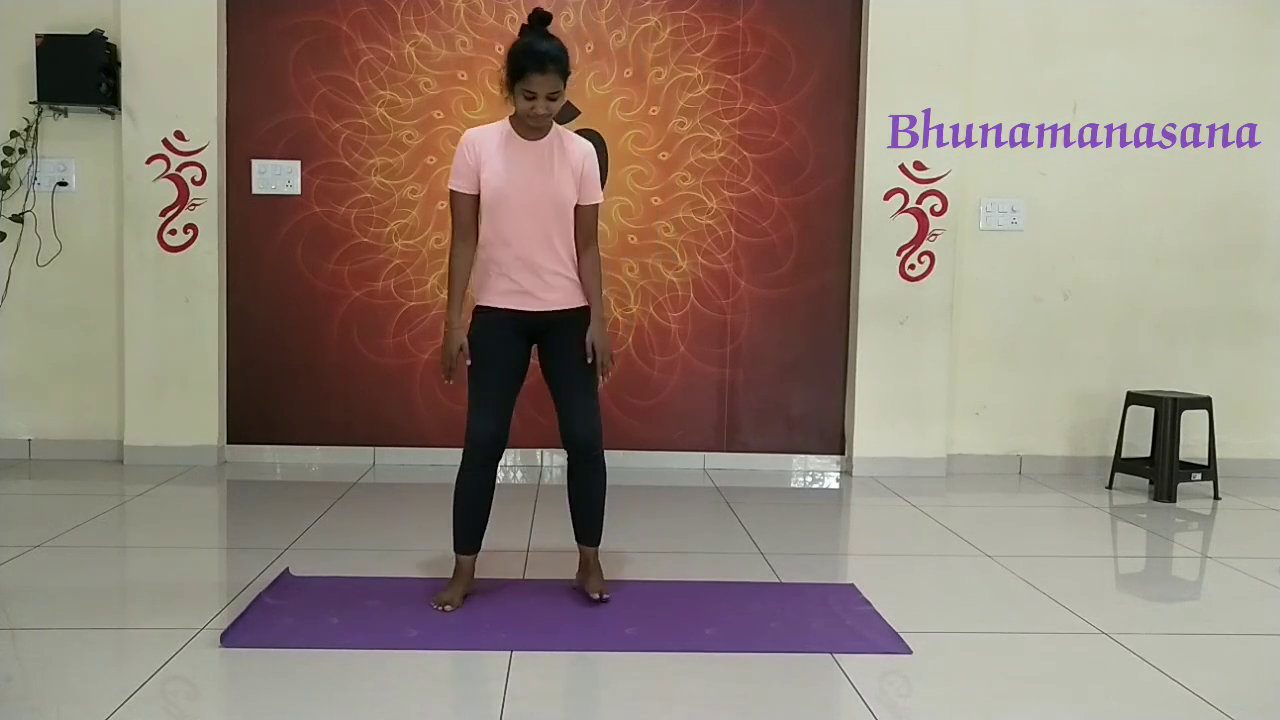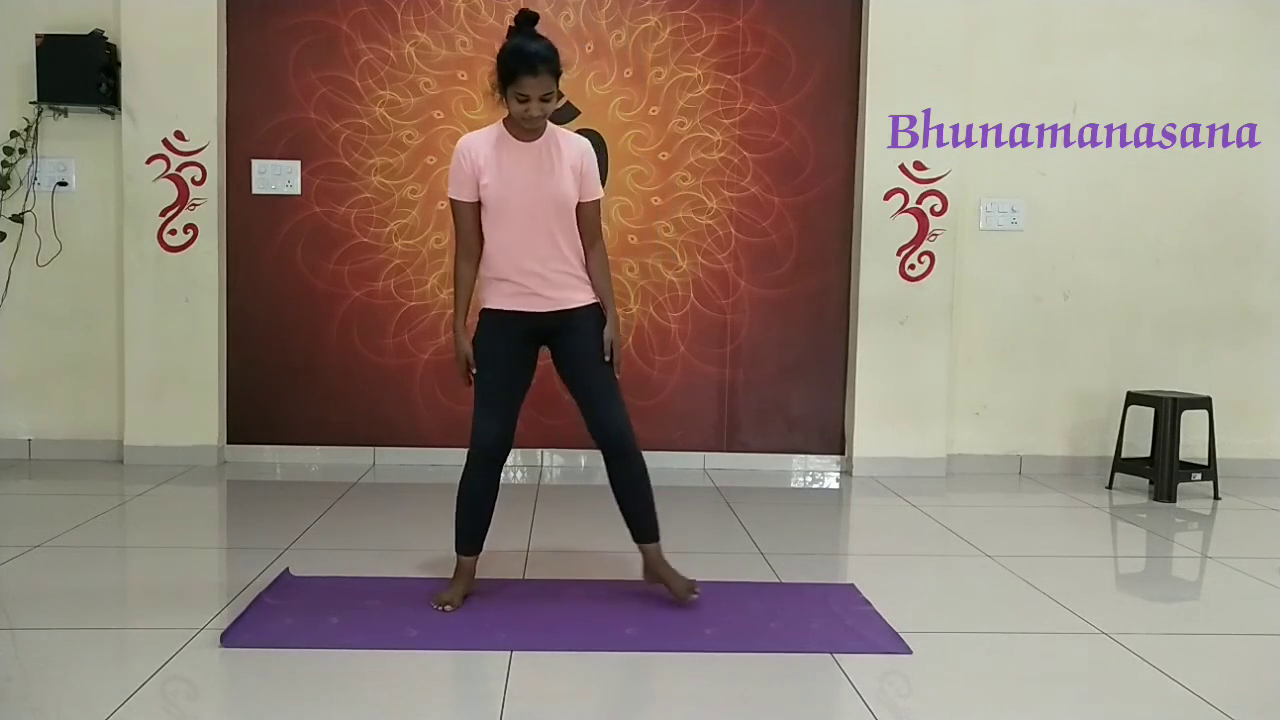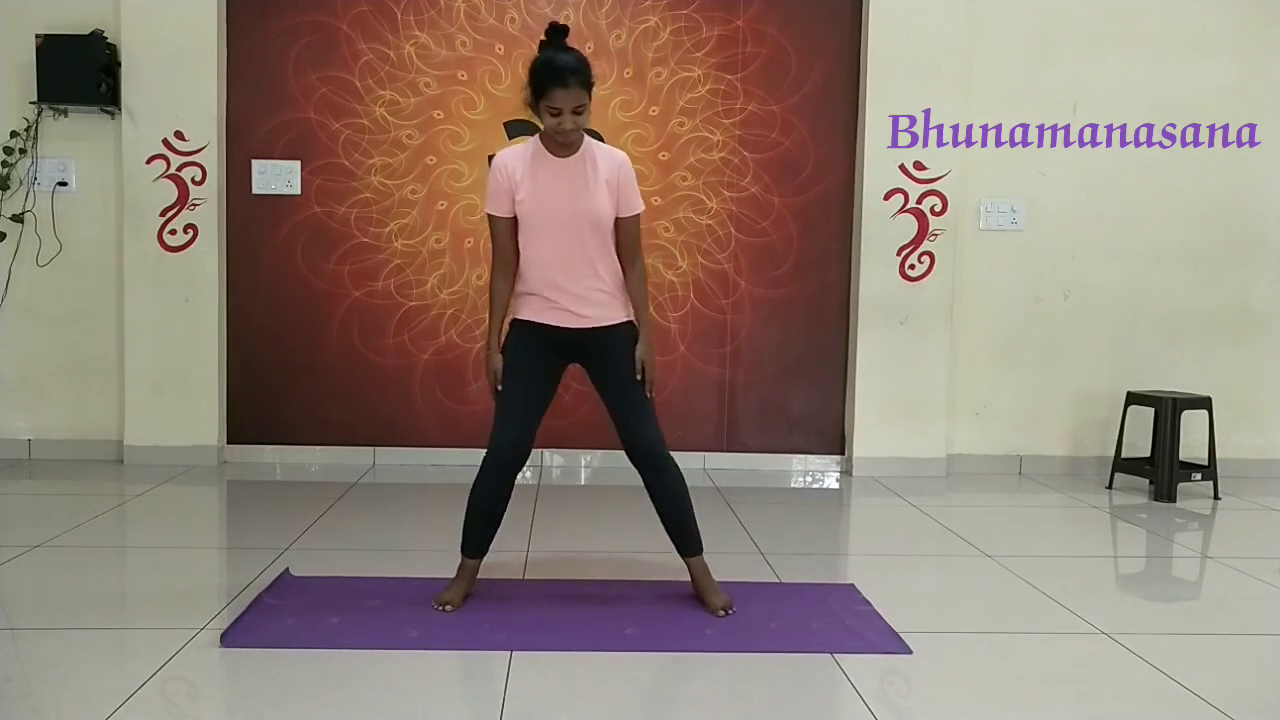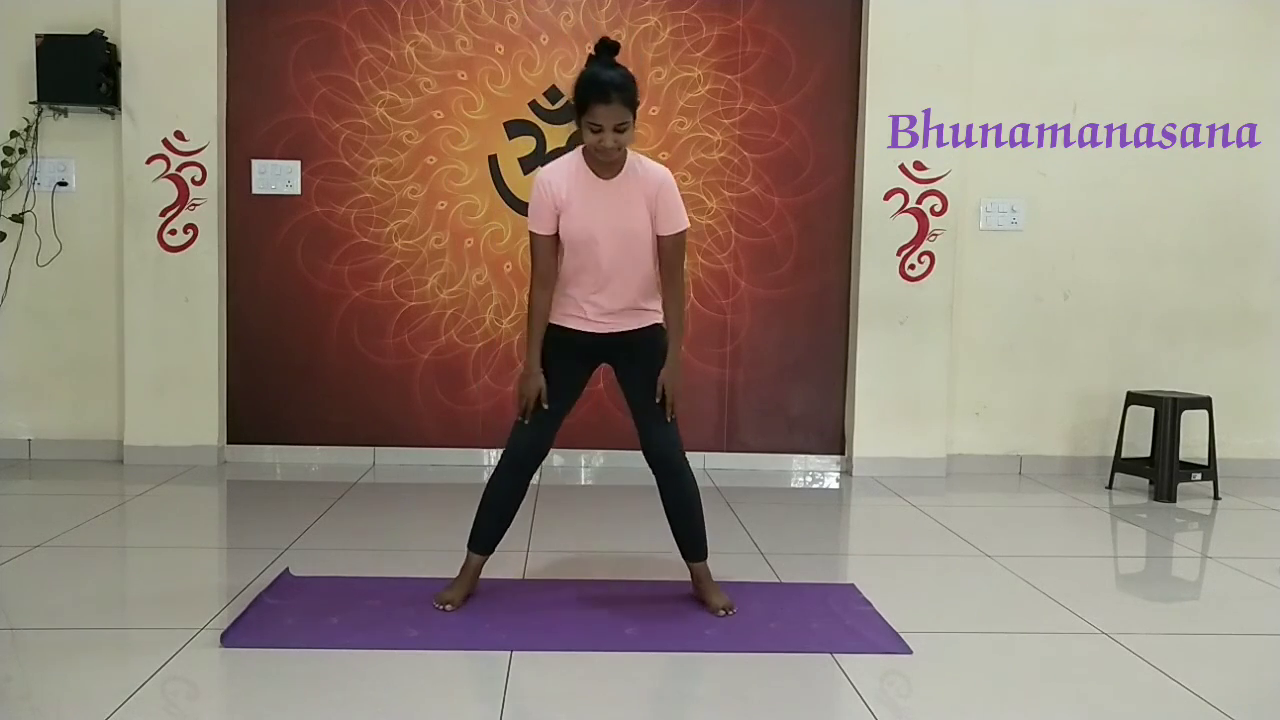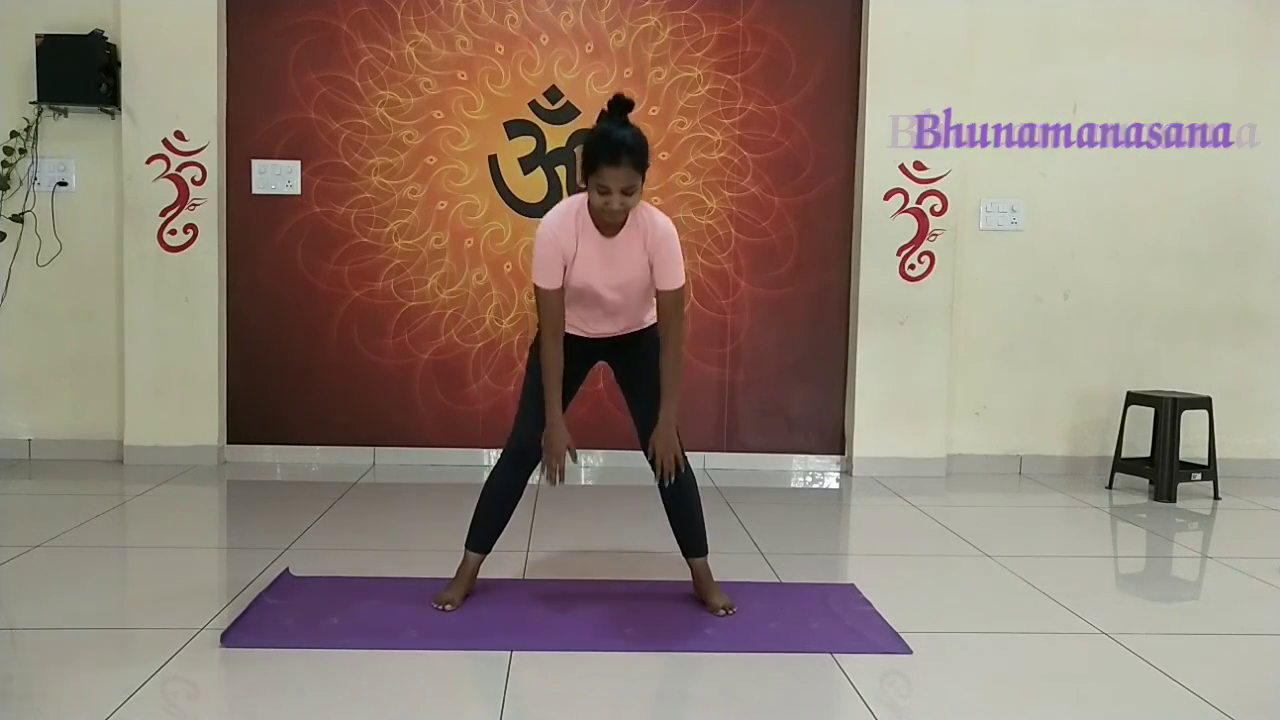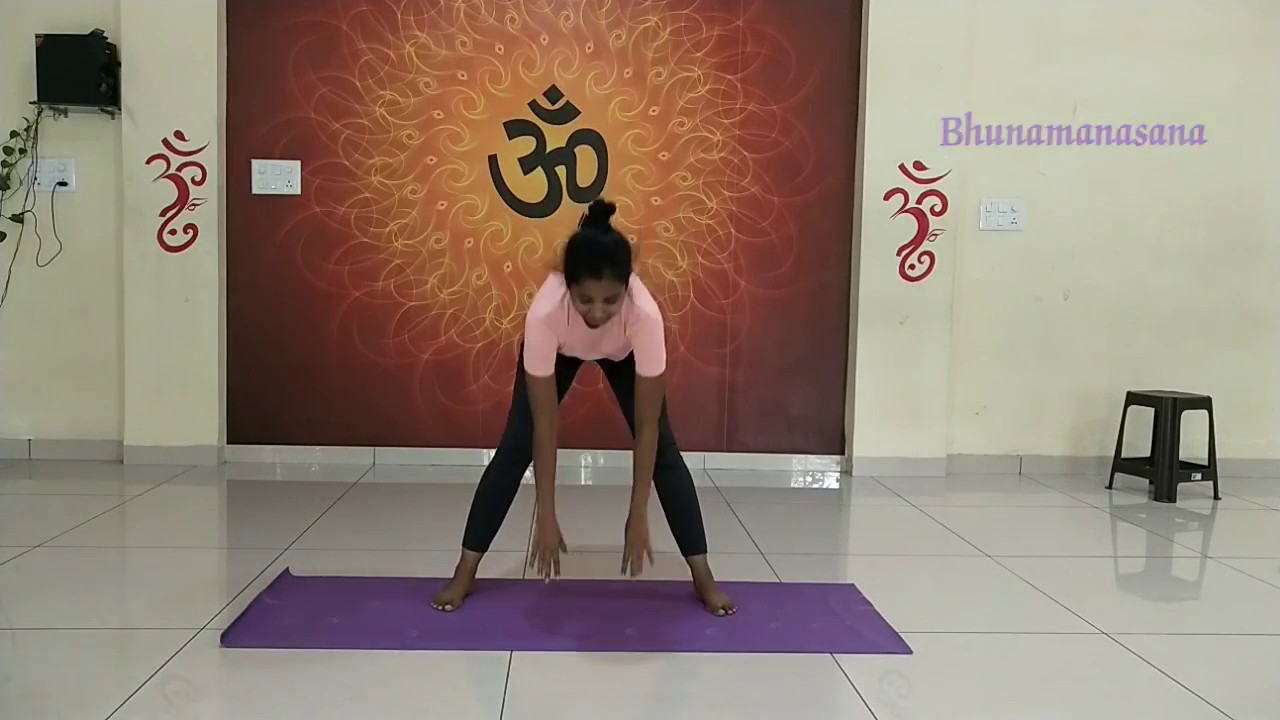
dt=0.2s
person 1, frame 1
left shoulder: (580, 154)
right shoulder: (476, 145)
left elbow: (586, 243)
right elbow: (462, 240)
left wrist: (596, 318)
right wrist: (453, 321)
left hip: (566, 315)
right hip: (497, 315)
left knee: (585, 438)
right knee: (483, 441)
left ankle: (589, 561)
right ankle: (463, 570)
person 1, frame 2
left shoulder: (577, 151)
right shoulder: (473, 151)
left elbow: (593, 242)
right elbow: (468, 248)
left wrist: (612, 317)
right wrist: (461, 328)
left hip: (575, 313)
right hip: (504, 317)
left knee: (616, 434)
right knee: (488, 445)
left ankle: (653, 559)
right ankle: (465, 571)
person 1, frame 3
left shoulder: (614, 165)
right shoulder: (509, 166)
left elbow: (631, 258)
right elbow: (504, 262)
left wrist: (645, 333)
right wrist: (493, 341)
left hip: (609, 329)
right hip: (536, 330)
left knee: (648, 449)
right knee: (505, 452)
left ankle: (699, 572)
right ankle: (466, 573)
person 1, frame 4
left shoulder: (656, 181)
right shoulder: (553, 181)
left elbow: (673, 277)
right elbow: (542, 278)
left wrist: (673, 356)
right wrist: (532, 361)
left hip: (640, 333)
right hip: (568, 332)
left knee: (666, 452)
right knee: (523, 450)
left ankle: (702, 576)
right ankle: (469, 572)
person 1, frame 5
left shoulder: (659, 231)
right shoulder: (556, 228)
left elbow: (671, 331)
right elbow: (550, 328)
left wrist: (667, 418)
right wrist: (554, 419)
left hip: (636, 336)
right hip: (570, 337)
left knee: (666, 453)
right knee: (524, 445)
left ankle: (702, 575)
right ankle: (467, 571)
person 1, frame 6
left shoulder: (644, 314)
right shoulder: (545, 313)
left elbow: (647, 426)
right elbow: (544, 424)
left wrist: (637, 515)
right wrist: (546, 516)
left hip: (623, 354)
right hip: (561, 354)
left knee: (663, 451)
right knee: (517, 445)
left ankle: (702, 576)
right ankle: (466, 571)
